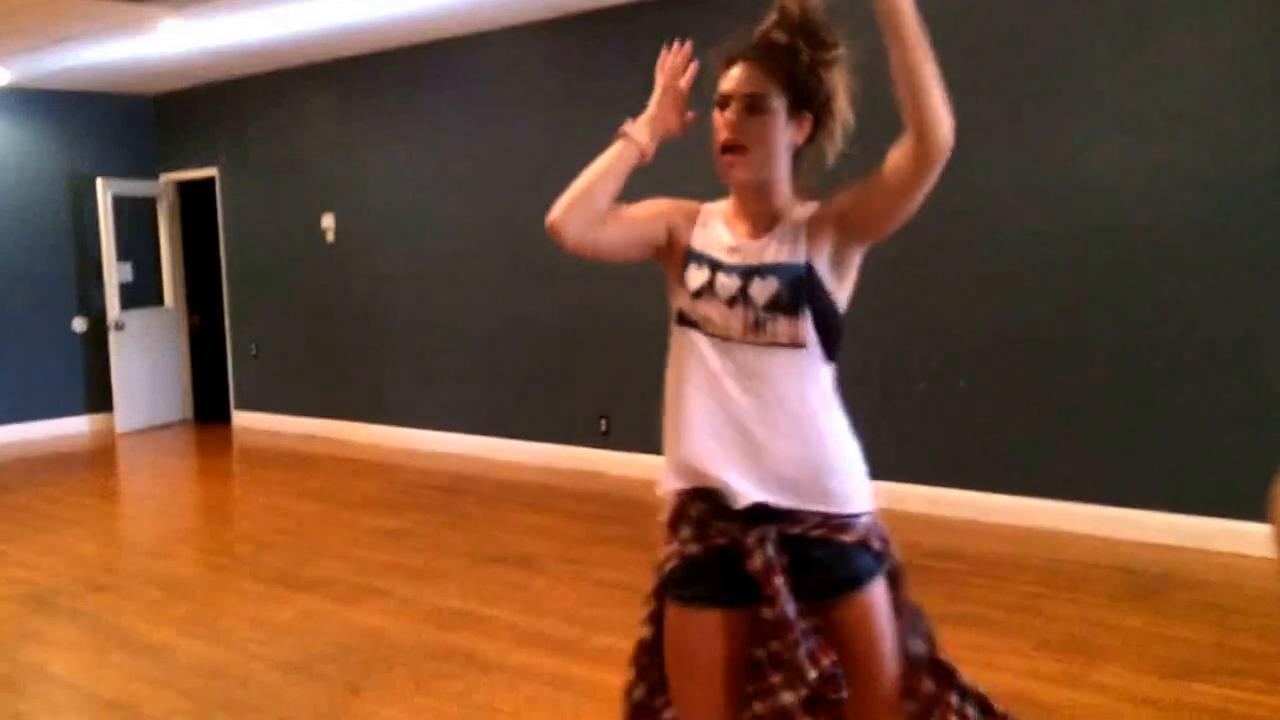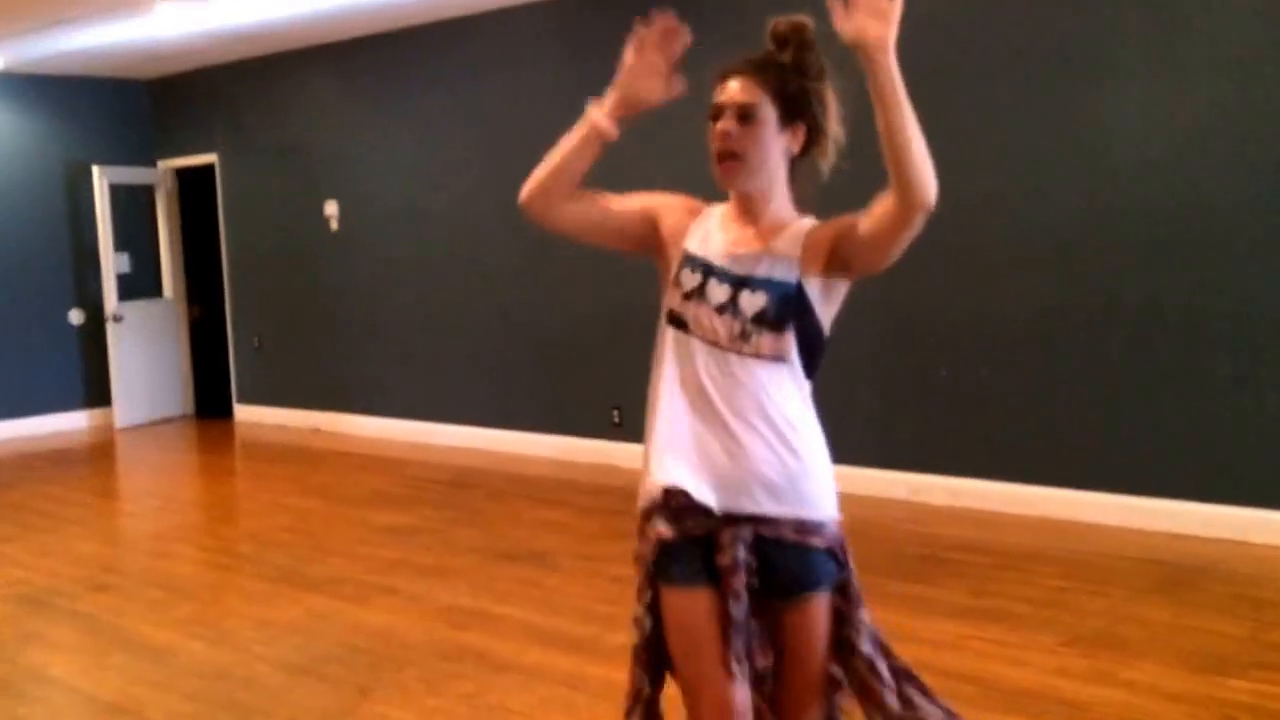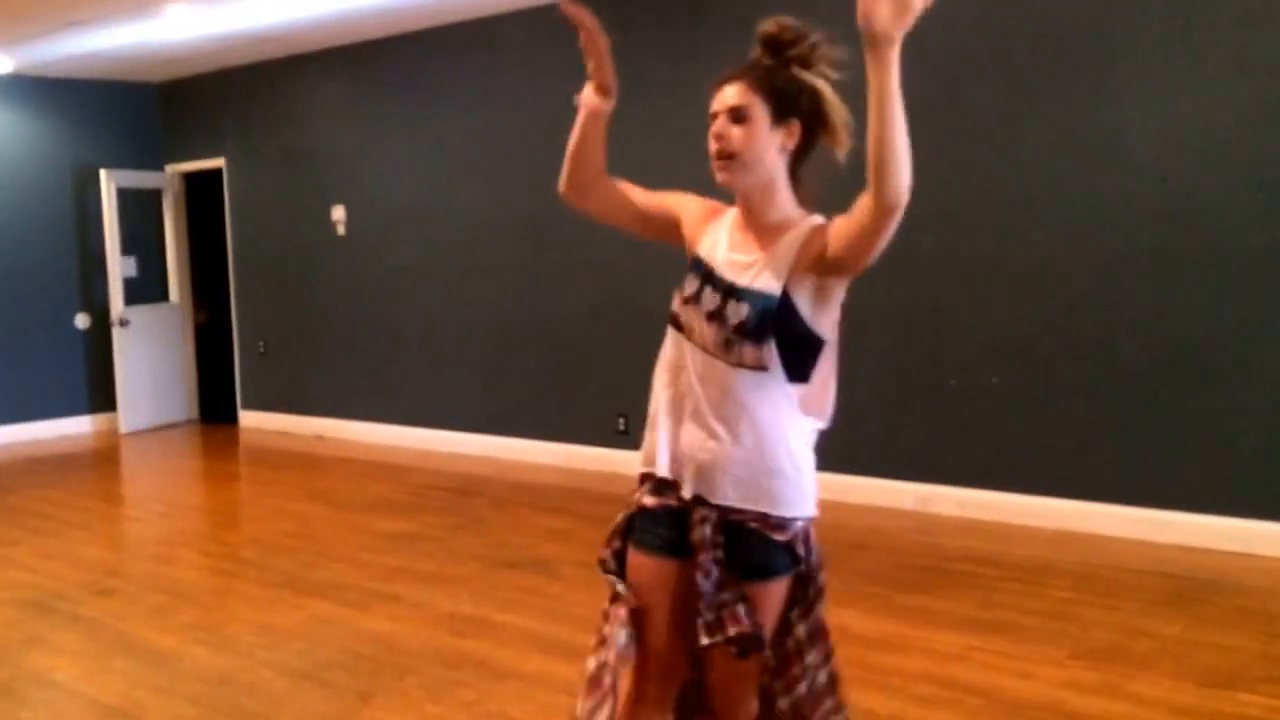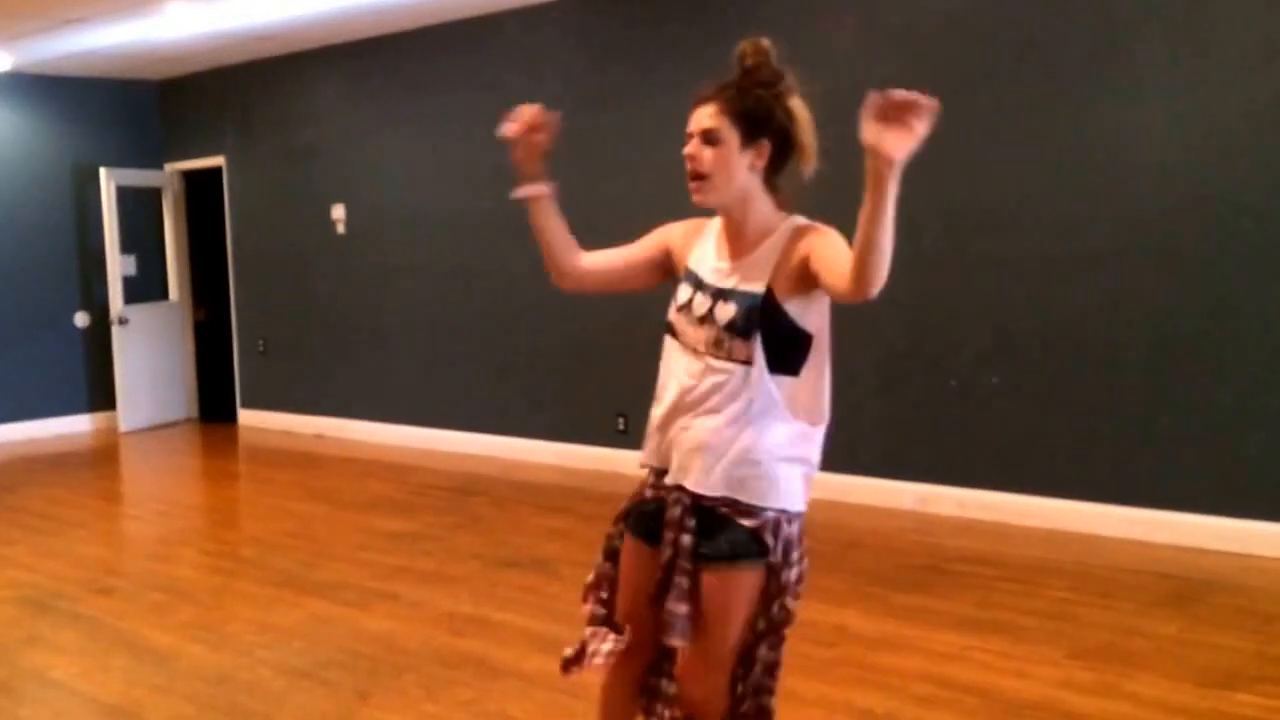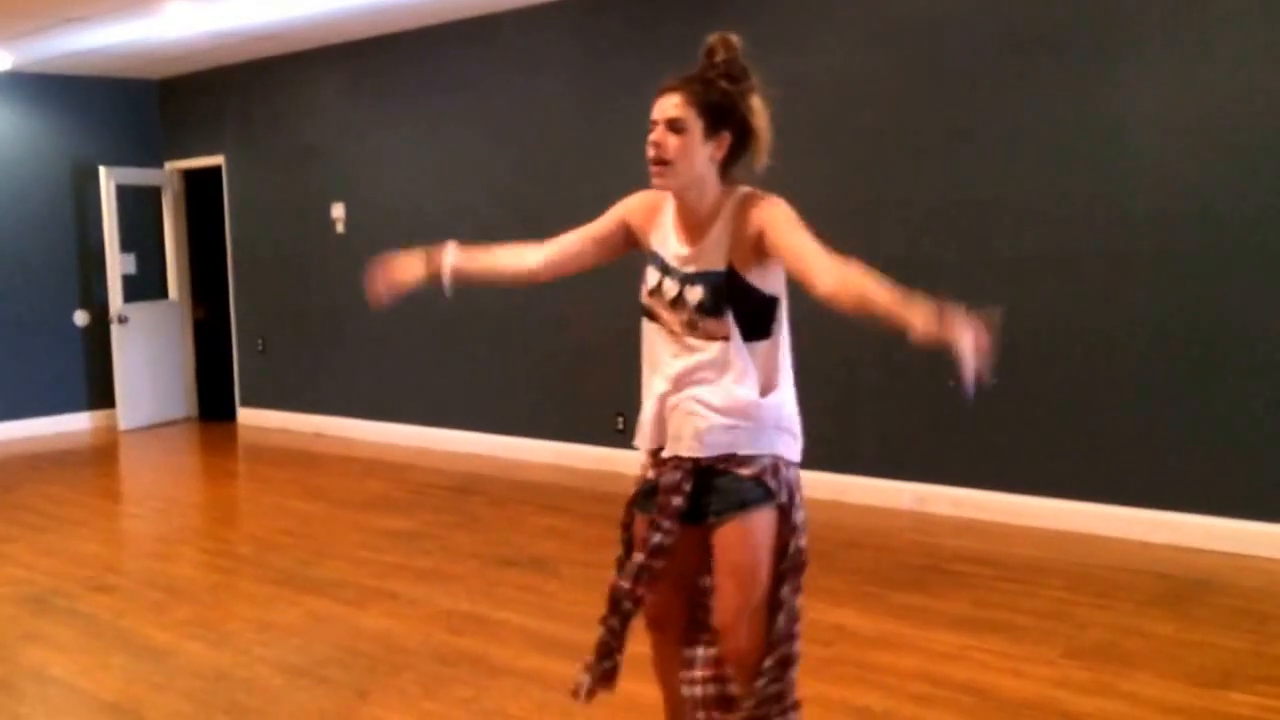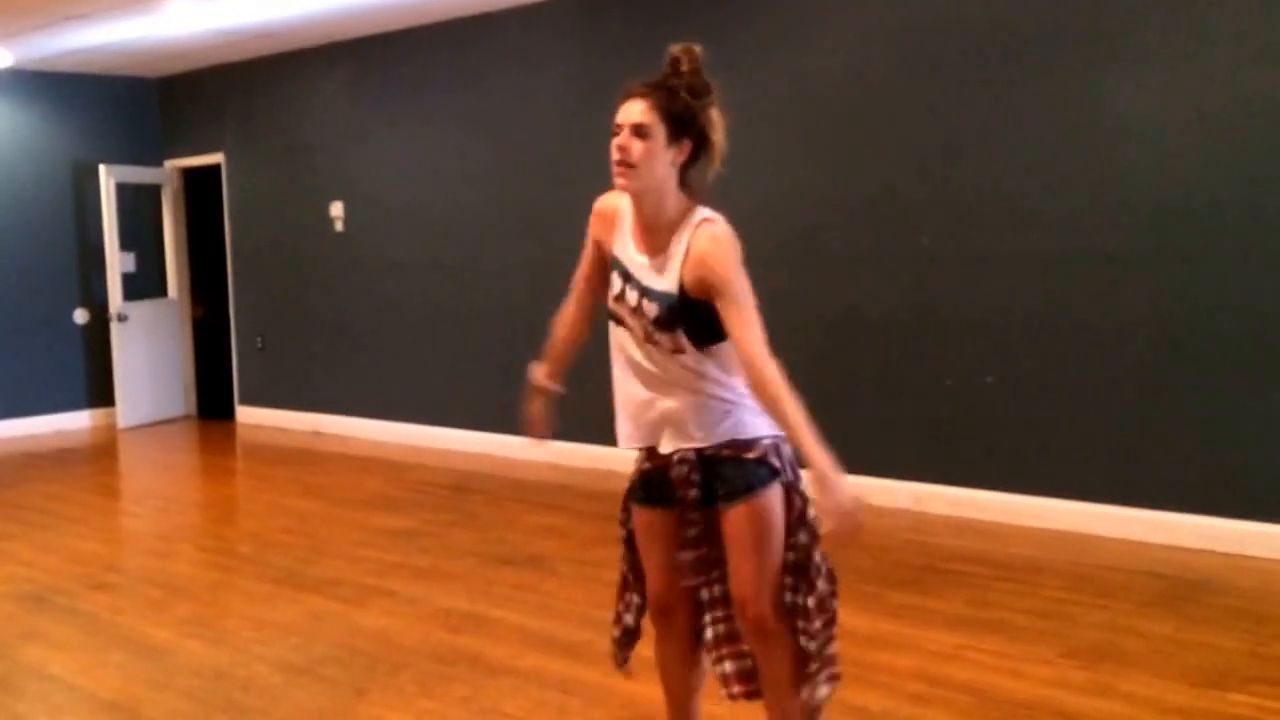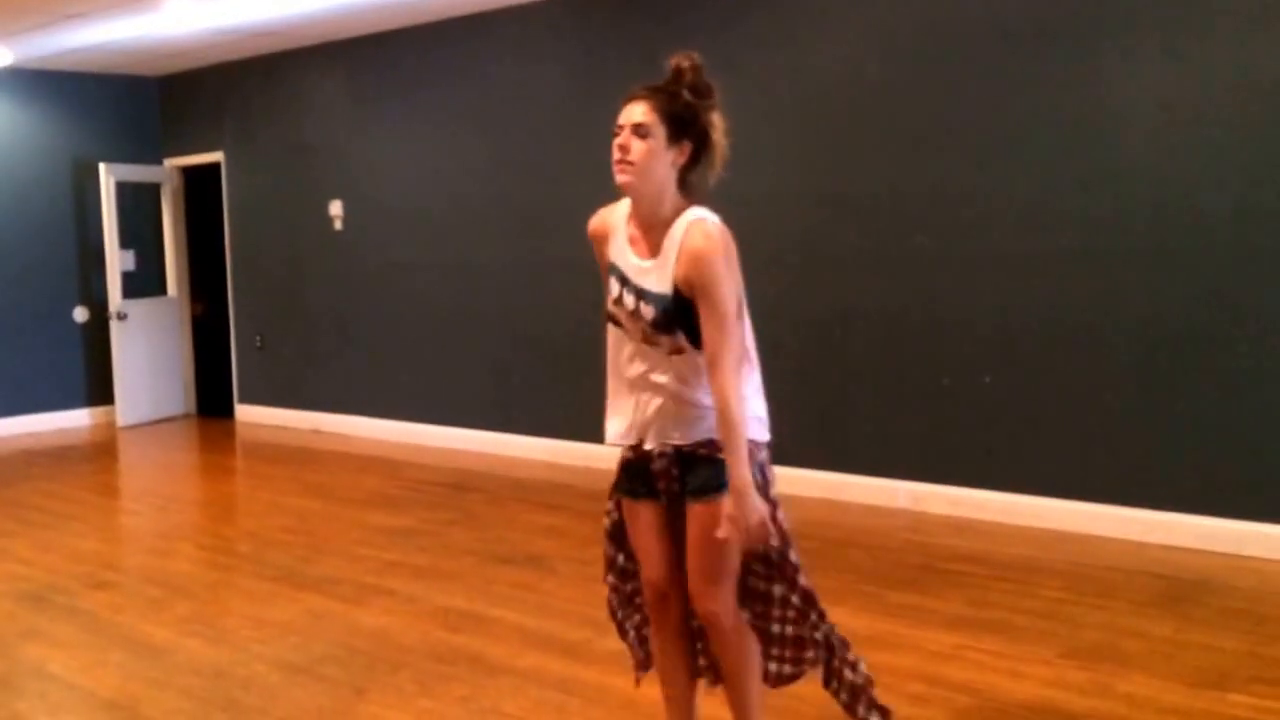
dt=0.2s
person 1, frame 1
left shoulder: (835, 231)
right shoulder: (679, 227)
left elbow: (932, 144)
right elbow: (568, 226)
right wrist: (648, 130)
left hip: (823, 504)
right hip: (710, 511)
person 1, frame 2
left shoulder: (824, 246)
right shoulder: (675, 223)
left elbow: (917, 200)
right elbow: (540, 202)
left wrist: (878, 57)
right wrist: (617, 105)
left hip: (792, 509)
right hip: (687, 504)
person 1, frame 3
left shoulder: (823, 248)
right shoulder: (697, 222)
left elbow: (888, 202)
right elbow: (581, 189)
right wrist: (600, 89)
left hip: (765, 501)
right hip: (671, 486)
right knee: (653, 662)
person 1, frame 4
left shoulder: (805, 247)
right shoulder: (685, 240)
left elbow: (861, 283)
right elbow: (571, 270)
left wrist: (884, 171)
right wrist: (535, 178)
left hip: (752, 496)
right hip: (667, 480)
right knee: (632, 638)
person 1, frame 5
left shoulder: (757, 217)
right shoulder: (644, 213)
left elbow: (829, 276)
right elbow: (543, 258)
left wrist: (916, 314)
right wrist: (440, 262)
left hip: (748, 455)
right hip: (667, 452)
left knee: (737, 629)
right knee: (664, 618)
person 1, frame 6
left shoulder: (708, 241)
right shoulder: (609, 214)
left elbow: (756, 355)
right elbow: (581, 304)
left wrist: (820, 460)
right wrist: (545, 379)
left hip: (739, 443)
right hip: (658, 448)
left knee: (758, 609)
right knee: (666, 603)
person 1, frame 7
left shoulder: (703, 241)
right shoulder: (605, 227)
left elbow: (726, 366)
left wrist: (742, 485)
left hip: (714, 442)
right hip: (643, 443)
left knee: (714, 603)
right knee: (655, 597)
